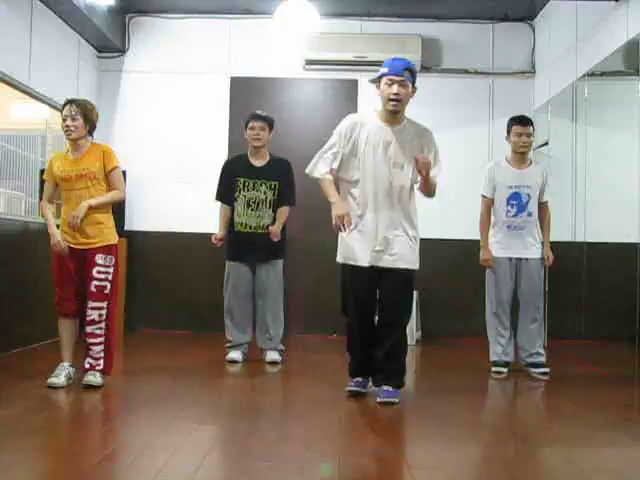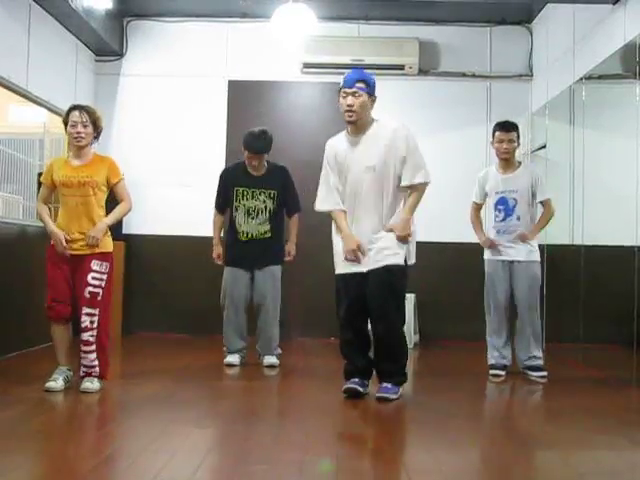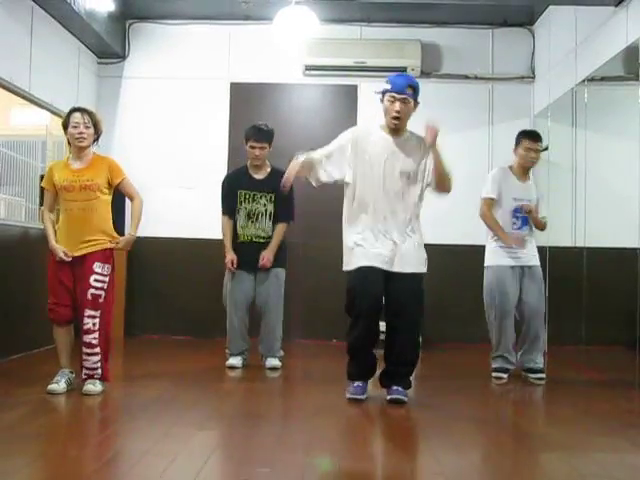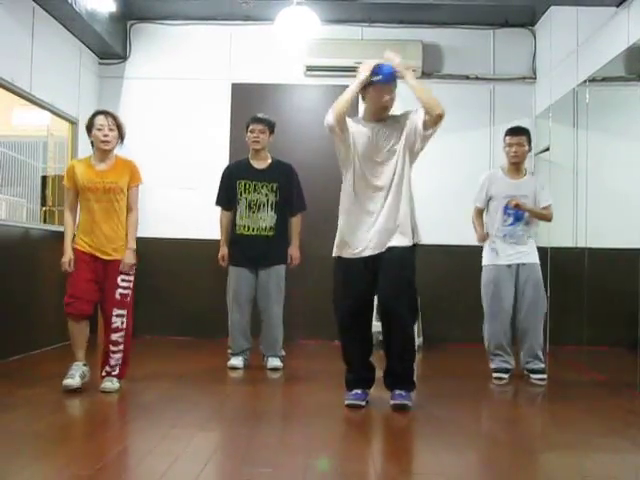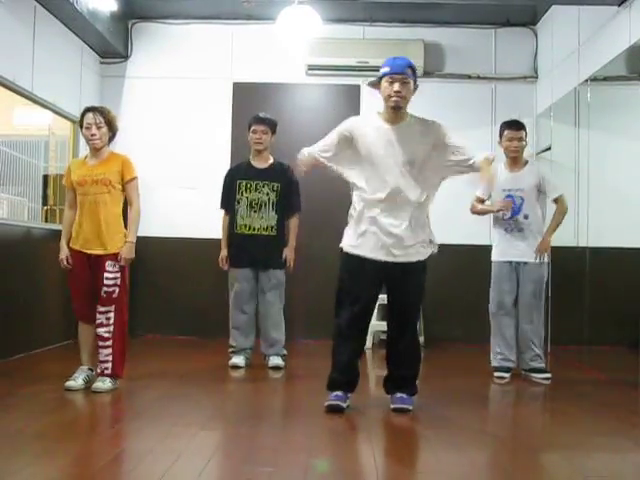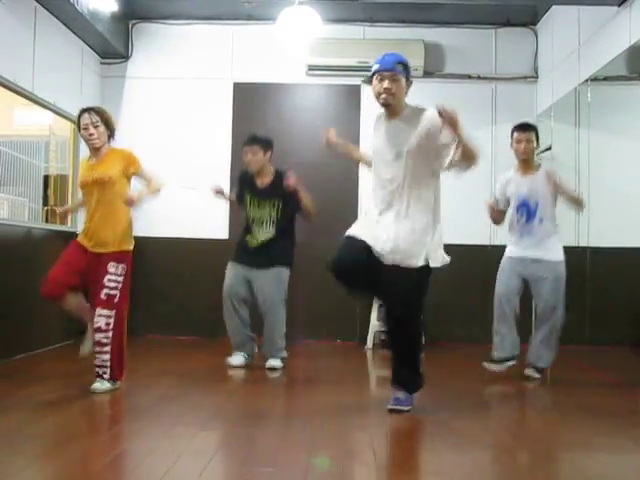
dt=0.7s
person 1, frame 1
left shoulder: (423, 137)
right shoulder: (354, 125)
left elbow: (430, 192)
right elbow: (322, 167)
left wrist: (426, 176)
right wrist: (336, 201)
left hip: (399, 240)
right hip: (359, 239)
left knee: (395, 313)
right knee: (358, 311)
left ankle: (389, 379)
right ankle: (360, 371)
person 1, frame 2
left shoulder: (395, 134)
right shoulder: (333, 146)
left elbow: (418, 180)
right elbow: (330, 199)
left wrist: (405, 218)
right wrist: (346, 236)
left hip: (388, 244)
right hip: (351, 249)
left knee: (386, 312)
right knee: (350, 315)
left ankle: (391, 377)
right ankle: (357, 374)
person 1, frame 3
left shoulder: (421, 145)
right shoulder: (357, 138)
left elbow: (444, 188)
right elbow: (319, 162)
left wrist: (434, 148)
right wrist: (299, 164)
left hip: (406, 250)
right hip: (363, 248)
left knee: (406, 319)
right knee: (364, 315)
left ankle: (398, 380)
right ankle: (359, 376)
person 1, frame 4
left shoulder: (407, 127)
right shoulder: (350, 130)
left elbow: (437, 113)
right elbow: (332, 119)
left wrist: (406, 73)
right wrist: (359, 78)
left hip: (396, 238)
right hip: (354, 241)
left knee: (398, 310)
right knee: (350, 313)
left ankle: (400, 384)
right ankle: (359, 382)
person 1, frame 5
left shoulder: (432, 132)
right shoulder: (356, 128)
left elbow: (464, 160)
right elbow: (317, 153)
left wrist: (485, 164)
right wrist: (304, 158)
left hip: (410, 244)
right hip: (363, 241)
left knee: (405, 320)
right knee: (351, 317)
left ankle: (401, 387)
right ankle: (340, 386)
person 1, frame 6
left shoulder: (430, 121)
right shoulder: (378, 124)
left elbow: (468, 161)
left wrist: (456, 129)
right wrist: (345, 148)
left hip: (414, 238)
right hip: (374, 227)
left knee: (404, 317)
right knee: (343, 265)
left ankle: (405, 386)
right ankle: (385, 296)
person 2, frame 1
left shoulder: (103, 152)
right shoulder: (56, 161)
left elbow: (120, 192)
right elbow: (46, 202)
left wrist: (87, 205)
right wrist: (52, 229)
left hip: (100, 241)
right hip: (67, 242)
left knee: (97, 305)
right knee: (66, 304)
left ankle: (95, 367)
right ankle: (66, 365)
person 2, frame 2
left shoulder: (106, 164)
right shoulder: (55, 166)
left elbow: (126, 202)
right elbow: (41, 203)
left wrist: (103, 224)
right wrist: (52, 229)
left hip: (96, 248)
right hip: (62, 248)
left knee: (91, 311)
right knee: (58, 310)
left ankle: (92, 372)
right ankle: (63, 369)
person 2, frame 3
left shoulder: (107, 165)
right shoulder: (55, 170)
left elbow: (135, 198)
right elbow: (48, 211)
left wrist: (132, 233)
right wrist: (52, 241)
left hip: (98, 249)
right hip: (64, 251)
left knee: (93, 313)
right knee: (60, 313)
left ankle: (95, 375)
right ankle: (65, 372)
person 2, frame 4
left shoulder: (128, 167)
right shoulder: (76, 168)
left elbow: (133, 211)
right elbow: (70, 210)
left wrist: (130, 248)
right wrist: (67, 248)
left hip: (119, 253)
right hip: (84, 250)
left knee: (117, 315)
right knee: (76, 307)
left ankle: (112, 372)
right ankle: (79, 366)
person 2, frame 5
left shoulder: (121, 162)
right shoulder: (74, 167)
left elbow: (134, 205)
right elbow: (70, 208)
left wrist: (130, 242)
right wrist: (63, 243)
left hip: (112, 248)
right hip: (81, 248)
left knee: (108, 311)
right knee: (84, 310)
left ankle: (108, 372)
right ankle: (86, 368)
person 2, frame 6
left shoulder: (124, 157)
right shoulder: (84, 166)
left elbow: (154, 184)
left wrist: (139, 195)
right wrist: (72, 207)
left hip: (116, 246)
right hip: (86, 243)
left knee: (107, 310)
right knee: (53, 286)
left ankle: (109, 375)
right ankle: (93, 325)
person 3, frame 1
left shoulder: (540, 171)
right shoulder: (495, 169)
left elbow: (543, 210)
right elbow: (485, 210)
left wrist: (547, 244)
right wrist: (484, 246)
left hip: (531, 251)
right hip: (500, 251)
left knee: (532, 306)
right knee: (498, 305)
left ankle: (533, 357)
right ankle: (500, 356)
person 3, frame 2
left shoulder: (531, 173)
right shoulder: (485, 177)
left elbow: (548, 208)
right elbow: (475, 211)
left wrist: (533, 232)
right wrist: (481, 236)
left hip: (525, 253)
right hip: (496, 254)
left knee: (528, 308)
right knee: (496, 309)
left ankle: (531, 360)
right ankle: (498, 359)
person 3, frame 3
left shoulder: (534, 186)
right shoulder: (499, 175)
left elbow: (542, 225)
right elbow: (485, 210)
left wrist: (535, 218)
right wrist: (506, 236)
left hip: (529, 260)
right hip: (499, 260)
left knee: (535, 312)
right knee: (502, 313)
left ankle: (531, 362)
right ankle: (502, 363)
person 3, frame 4
left shoulder: (535, 181)
right shoulder: (490, 179)
left elbow: (549, 215)
right elbow: (477, 213)
left wrist: (527, 207)
right wrist: (480, 231)
left hip: (527, 258)
right hip: (496, 258)
left knee: (533, 312)
right knee: (496, 314)
left ankle: (533, 363)
right ankle: (501, 363)
person 3, frame 5
left shoulder: (537, 171)
right shoulder: (493, 172)
left elbow: (561, 204)
right elbow: (474, 206)
left wrist: (548, 234)
right wrist: (491, 209)
left hip: (533, 255)
right hip: (502, 254)
left knee: (531, 310)
right knee: (501, 308)
left ankle: (533, 362)
right ankle: (503, 361)
person 3, frame 6
left shoulder: (550, 175)
right shoulder: (506, 180)
left elbow: (579, 205)
right elbow: (498, 219)
left wrist: (561, 188)
right wrist: (493, 211)
left hip: (548, 256)
right hip: (516, 254)
left knee: (550, 309)
right knee: (504, 296)
left ankle: (538, 360)
right ankle: (504, 353)
person 4, frame 1
left shoulder: (282, 167)
right shoulder: (232, 166)
left elbow: (286, 204)
right elbow: (226, 203)
left wrist: (278, 226)
right wrist: (221, 229)
left hip: (270, 246)
right hip: (238, 245)
left knee: (271, 296)
right knee: (237, 296)
left ankle: (272, 346)
right ankle: (237, 344)
person 4, frame 2
left shoulder: (280, 174)
right shoulder: (230, 174)
left elbow: (293, 212)
right elbow: (220, 211)
left wrist: (291, 242)
right wrist: (217, 243)
left hip: (270, 253)
right hip: (236, 252)
left knee: (269, 303)
right knee: (233, 302)
left ankle: (269, 350)
right ankle: (235, 349)
person 4, frame 3
left shoulder: (282, 179)
right shoulder: (233, 178)
left elbow: (284, 221)
right elbow: (227, 218)
left wrist: (271, 251)
right wrist: (229, 251)
left hip: (272, 256)
right hip: (240, 255)
left knee: (272, 306)
right knee: (236, 305)
left ankle: (271, 353)
right ankle: (237, 352)
person 4, frame 4
left shoulder: (285, 171)
right shoulder: (233, 171)
left elbow: (295, 212)
right elbow: (226, 210)
left wrist: (294, 245)
right wrist: (223, 244)
left hip: (274, 252)
right hip: (240, 251)
left knee: (272, 304)
right knee: (238, 303)
left ankle: (273, 353)
right ankle: (238, 352)
person 4, frame 5
left shoulder: (285, 173)
right shoulder: (235, 172)
left elbow: (293, 214)
right elbow: (228, 213)
left wrist: (291, 246)
right wrist: (224, 247)
left hip: (273, 252)
right hip: (241, 251)
left knee: (272, 303)
right knee: (241, 303)
left ankle: (274, 352)
right ankle: (240, 350)
person 4, frame 6
left shoulder: (287, 183)
right shoulder: (244, 179)
left elbow: (309, 212)
left wrist: (298, 188)
right wrist: (226, 196)
left hip: (276, 260)
right hip: (245, 256)
left knee: (272, 303)
right knee: (232, 294)
left ankle: (275, 354)
right ankle: (242, 349)
